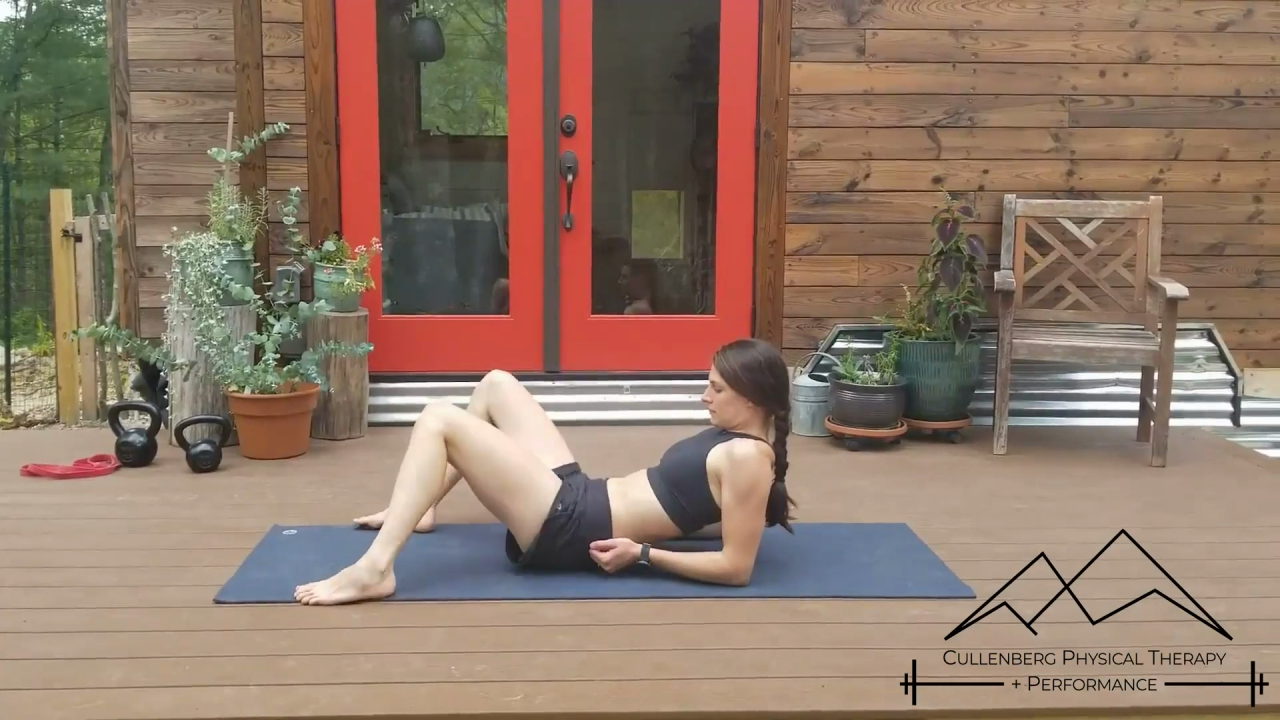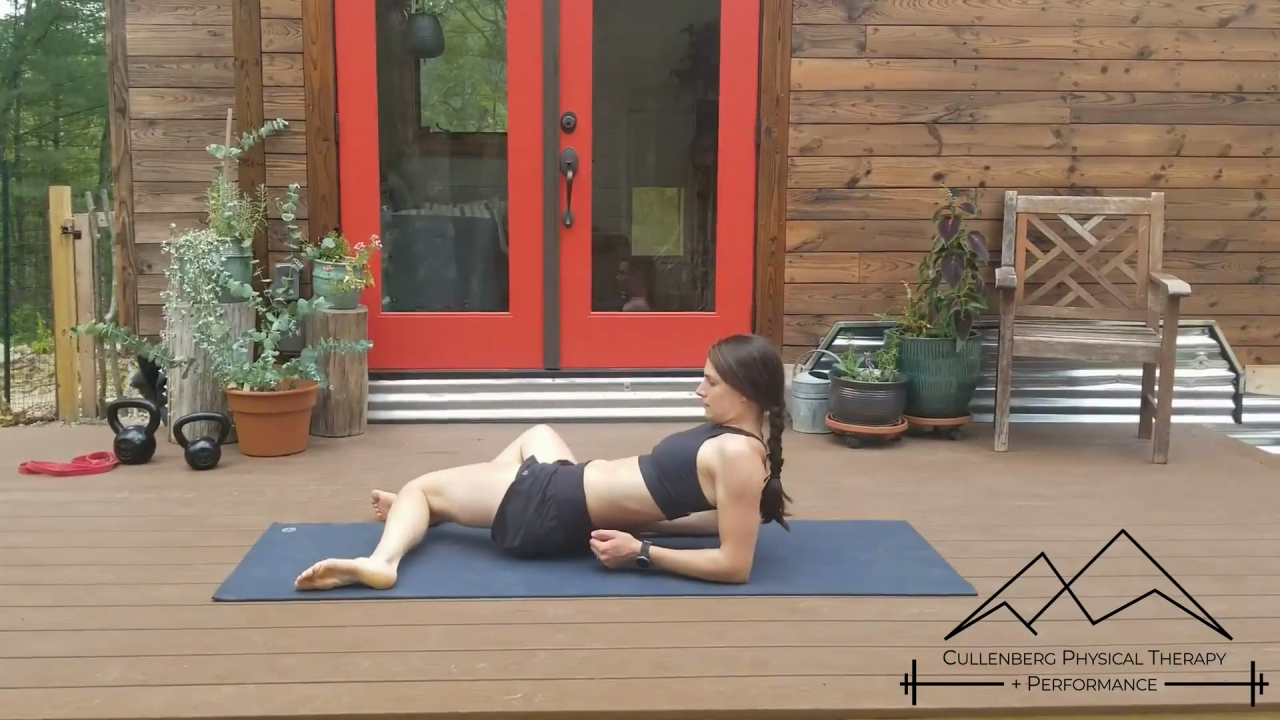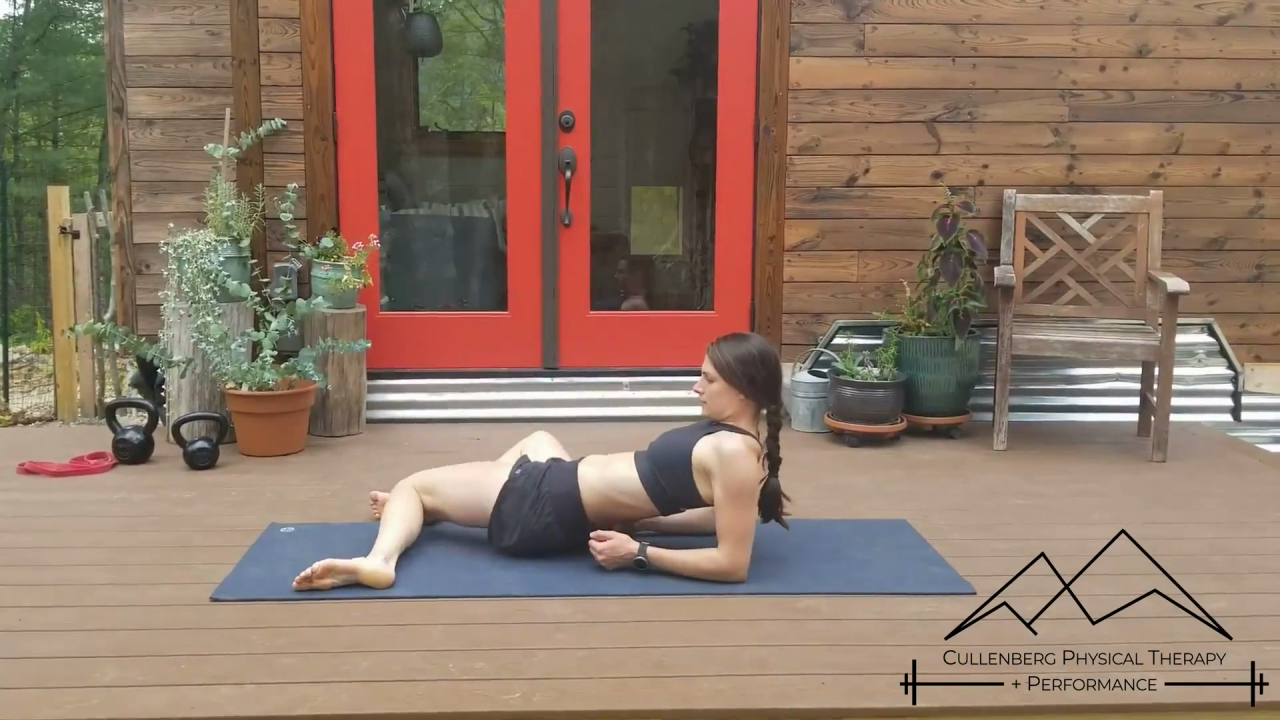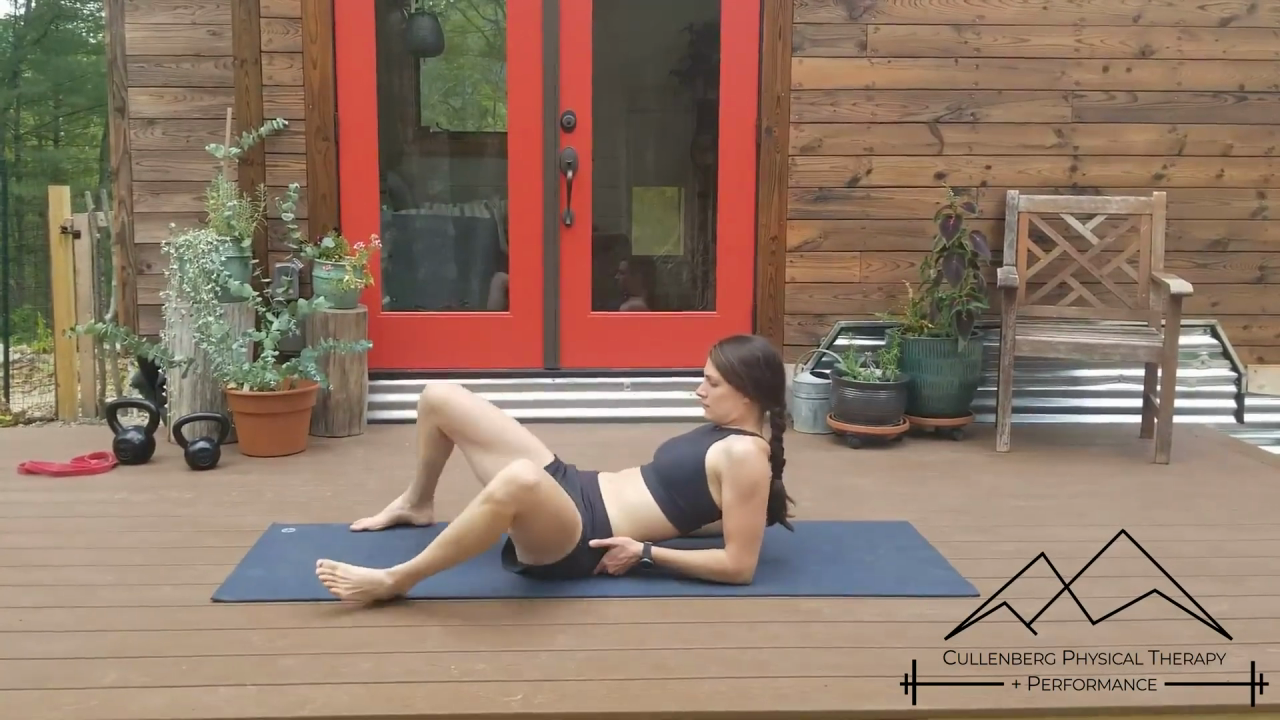
dt=1s
person 1, frame 1
left shoulder: (748, 459)
right shoulder: (733, 437)
left elbow: (736, 568)
right elbow: (704, 514)
left wrist: (643, 553)
left hip: (569, 526)
right hip: (577, 497)
left knee: (437, 420)
right knee: (496, 384)
left ankle: (373, 570)
right ankle: (418, 506)
person 1, frame 2
left shoulder: (738, 456)
right shoulder: (732, 439)
left elbow: (735, 565)
right elbow: (721, 517)
left wrist: (642, 551)
right wrist: (642, 518)
left knee: (420, 486)
right knee: (538, 433)
right ankle: (439, 509)
person 1, frame 3
left shoulder: (733, 453)
right shoulder: (728, 436)
left elbow: (733, 564)
right elbow: (715, 515)
left wrist: (639, 553)
right wrist: (634, 516)
left knee: (412, 483)
right knee: (536, 440)
right ankle: (438, 505)
person 1, frame 4
left shoulder: (744, 456)
right shoulder: (721, 433)
left elbow: (739, 566)
right elbow: (700, 510)
left wrist: (645, 552)
left hip: (577, 535)
right hip: (567, 484)
left knee: (519, 482)
right knee: (440, 397)
left ankle: (394, 580)
right ankle: (417, 505)
